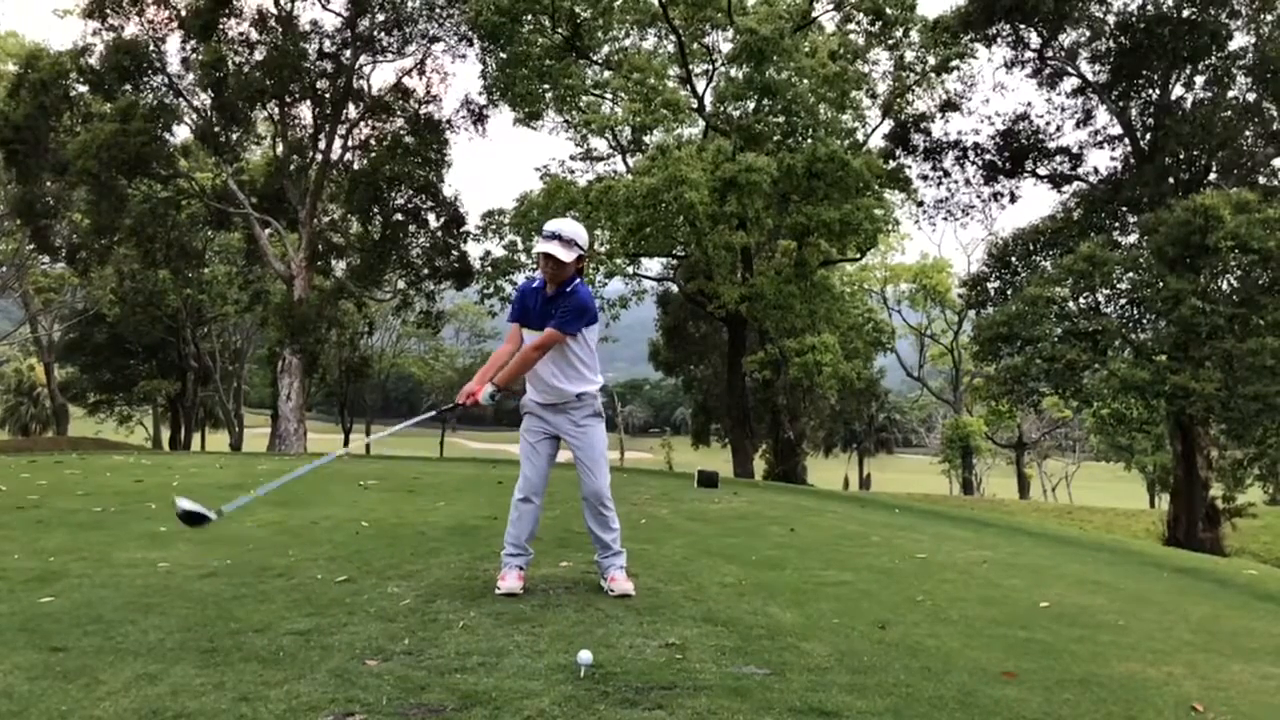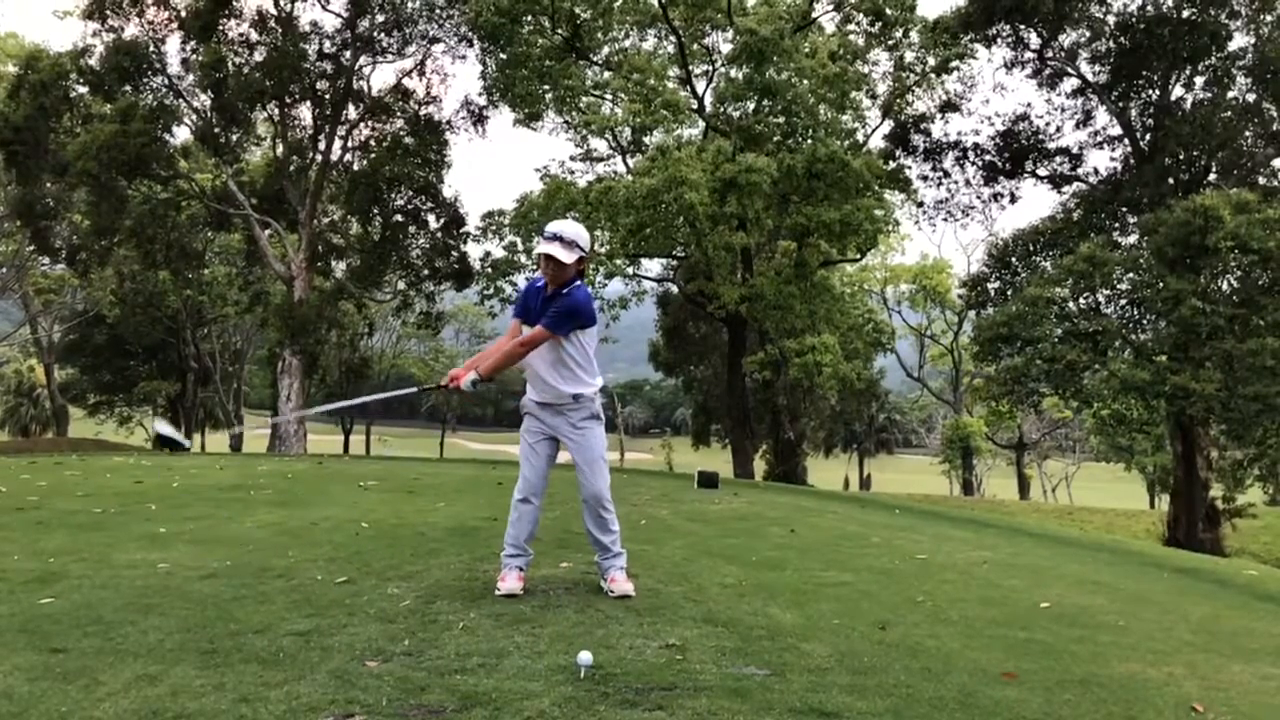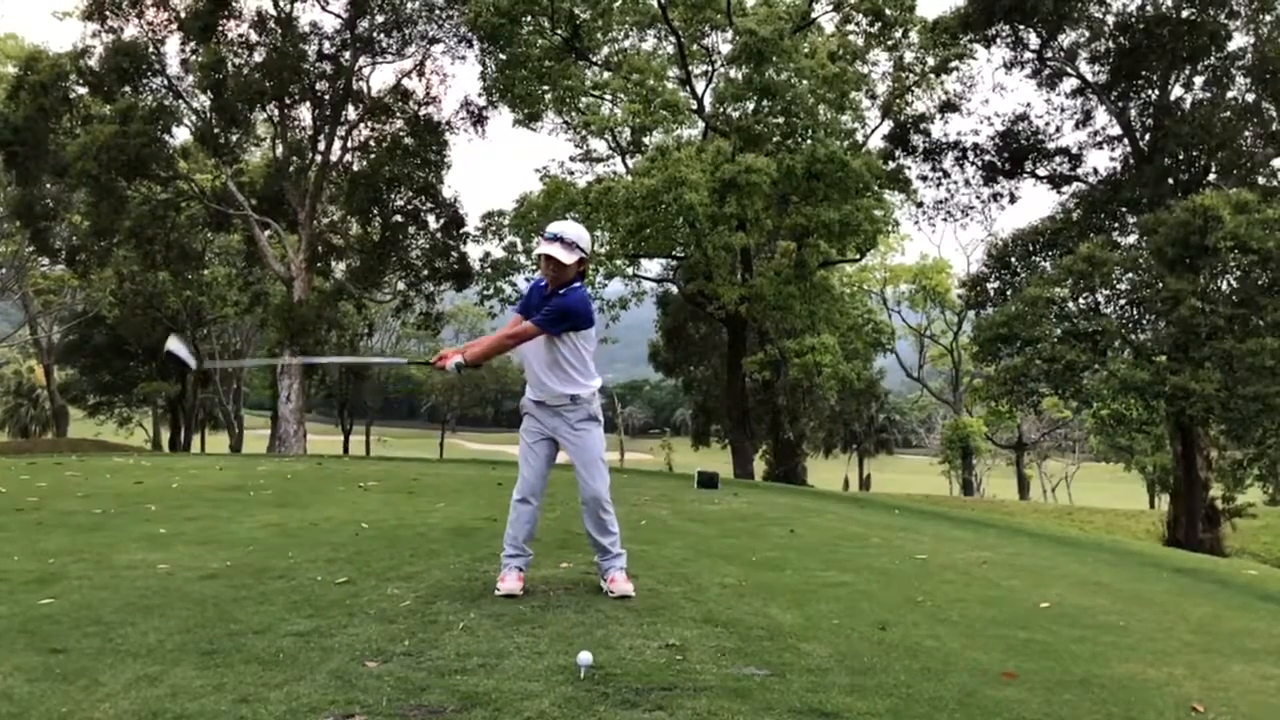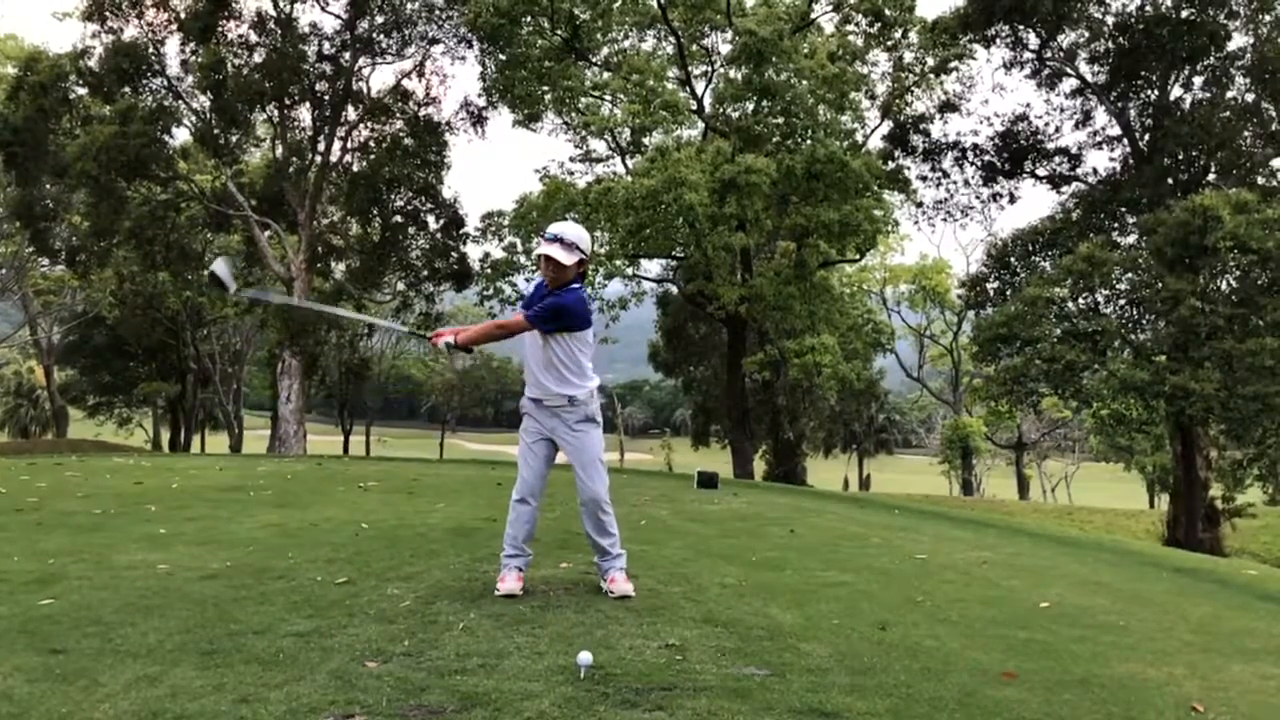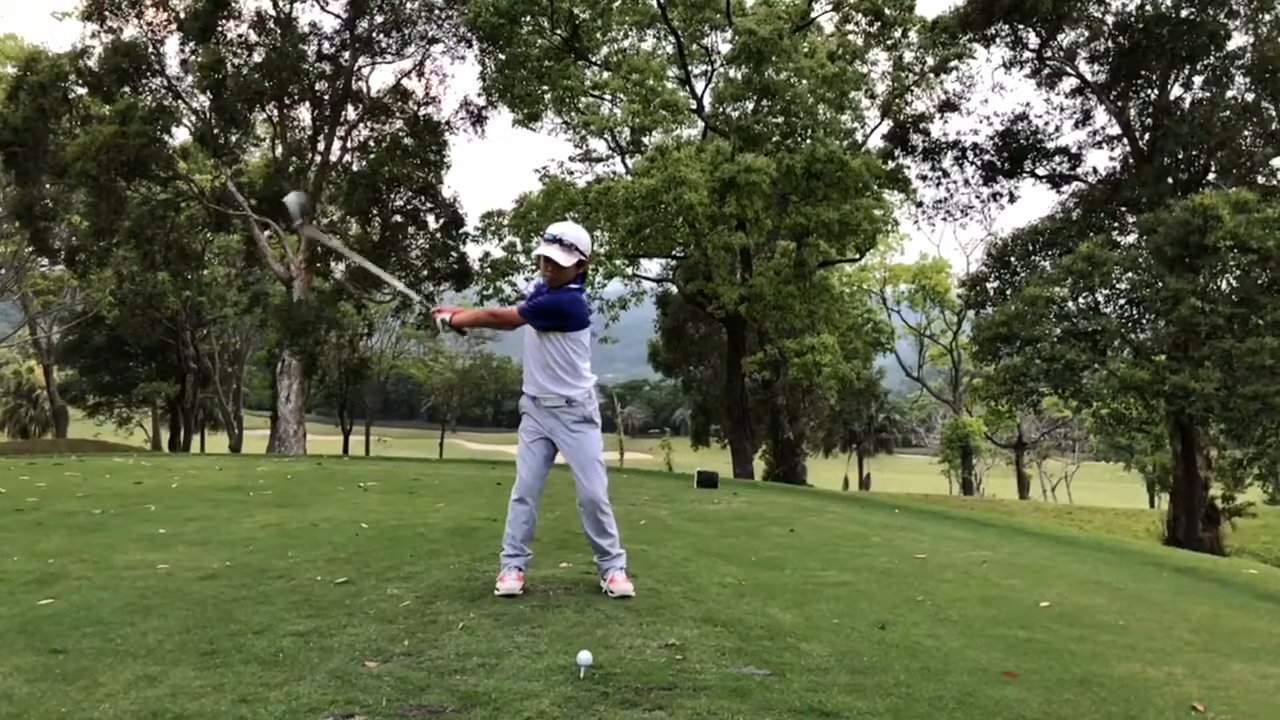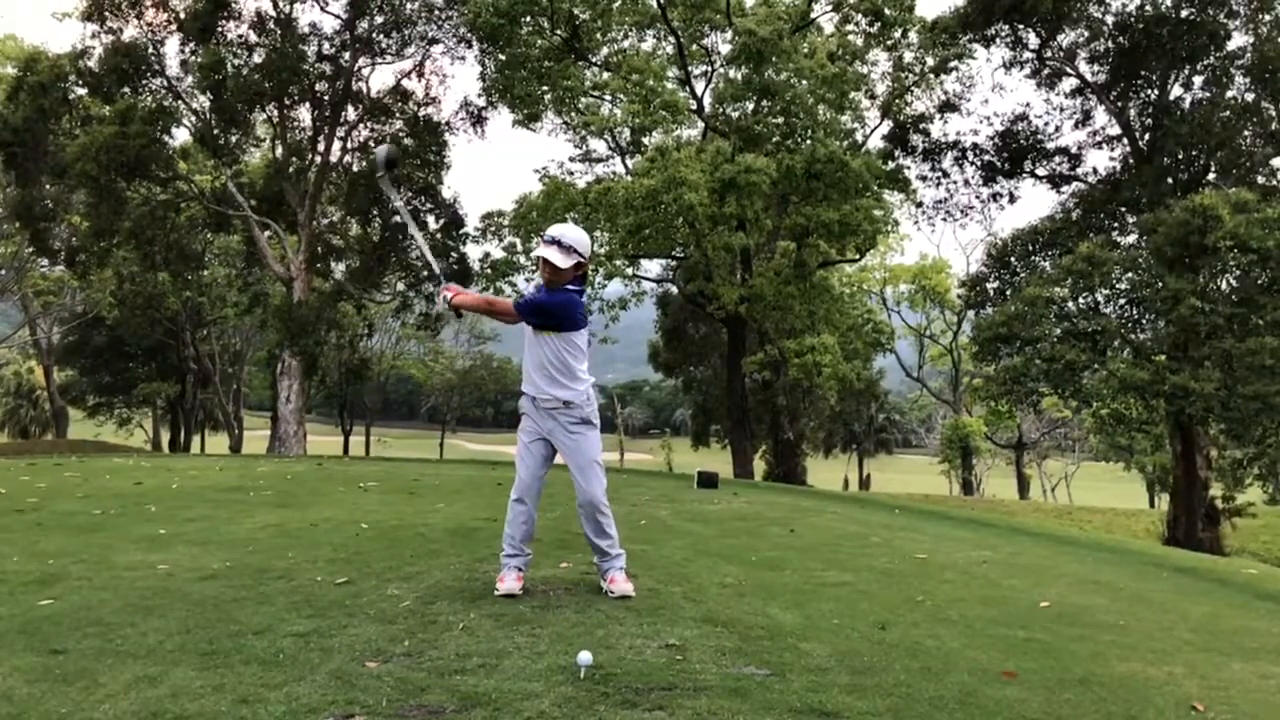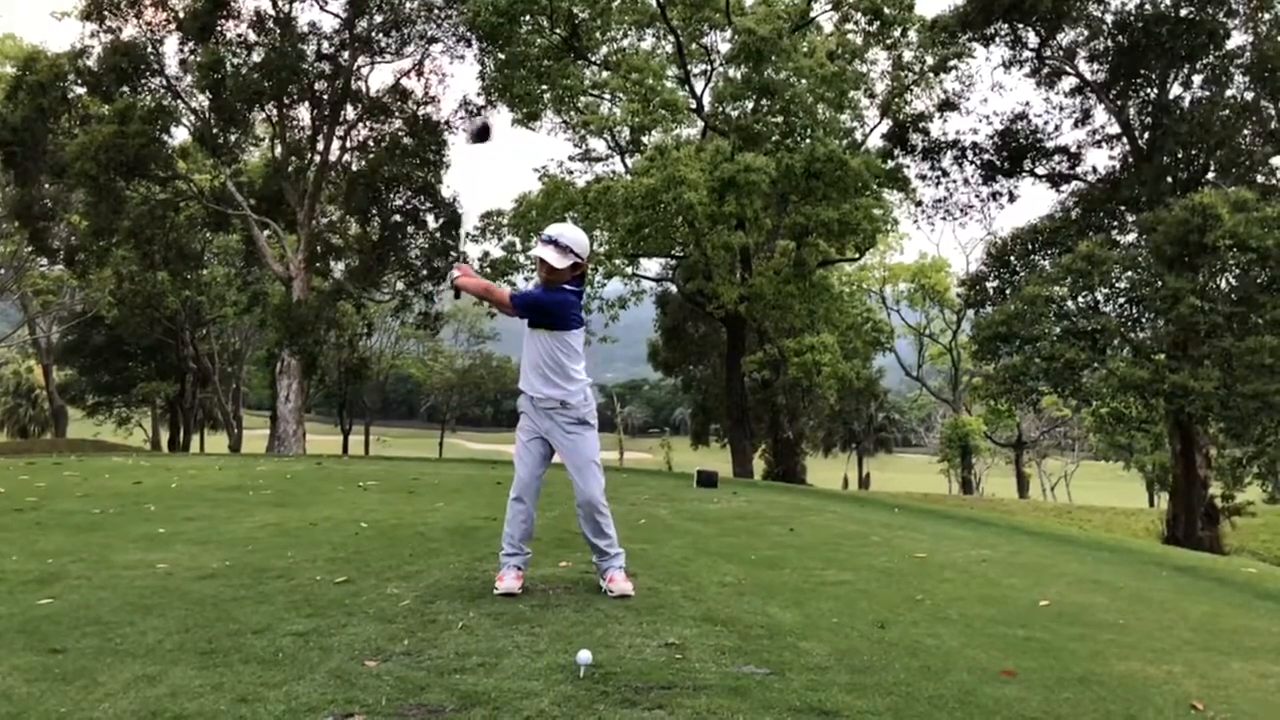
dt=0.3s
person 1, frame 1
left shoulder: (580, 299)
right shoulder: (526, 291)
left elbow: (536, 350)
right elbow: (511, 345)
left wrist: (493, 387)
right wrist: (477, 379)
left hip: (581, 407)
right hip: (538, 406)
left knee: (596, 489)
right knee: (528, 488)
left ankle: (613, 566)
right ankle: (513, 564)
person 1, frame 2
left shoulder: (577, 300)
right shoulder: (532, 289)
left elbow: (524, 346)
right elbow: (508, 338)
left wrist: (477, 376)
right wrist: (466, 366)
left hip: (580, 408)
right hip: (538, 407)
left knee: (596, 490)
right knee: (527, 489)
left ankle: (613, 567)
right ankle: (514, 565)
person 1, frame 3
left shoulder: (574, 302)
right shoulder: (538, 288)
left elbow: (513, 339)
right elbow: (508, 330)
left wrist: (464, 359)
right wrist: (462, 348)
left hip: (578, 410)
right hip: (538, 408)
left knee: (595, 491)
right knee: (527, 489)
left ankle: (612, 566)
right ankle: (513, 565)
person 1, frame 4
left shoulder: (570, 302)
right shoulder: (543, 288)
left elbow: (506, 329)
right elbow: (507, 324)
left wrist: (456, 340)
right wrist: (460, 331)
left hip: (576, 410)
right hip: (537, 408)
left knee: (594, 492)
right knee: (526, 489)
left ankle: (612, 567)
right ankle: (513, 565)
person 1, frame 5
left shoulder: (567, 301)
right shoulder: (543, 288)
left elbow: (502, 318)
right elbow: (510, 318)
left wrist: (453, 318)
right wrist: (460, 313)
left hip: (575, 411)
right hip: (536, 407)
left knee: (593, 493)
right knee: (525, 489)
left ankle: (612, 566)
right ankle: (513, 565)
person 1, frame 6
left shoulder: (563, 302)
right shoulder: (546, 289)
left elbow: (499, 308)
right elbow: (509, 313)
left wrist: (454, 299)
right wrist: (465, 296)
left hip: (573, 412)
right hip: (535, 408)
left knee: (591, 494)
right knee: (524, 490)
left ankle: (612, 567)
right ankle: (512, 565)
person 1, frame 7
left shoulder: (558, 300)
right shoulder: (548, 290)
left elbow: (496, 296)
left wrist: (461, 279)
right wrist: (472, 280)
left hip: (571, 411)
right hip: (534, 407)
left knee: (590, 493)
right knee: (523, 489)
left ankle: (611, 566)
right ankle: (512, 565)
